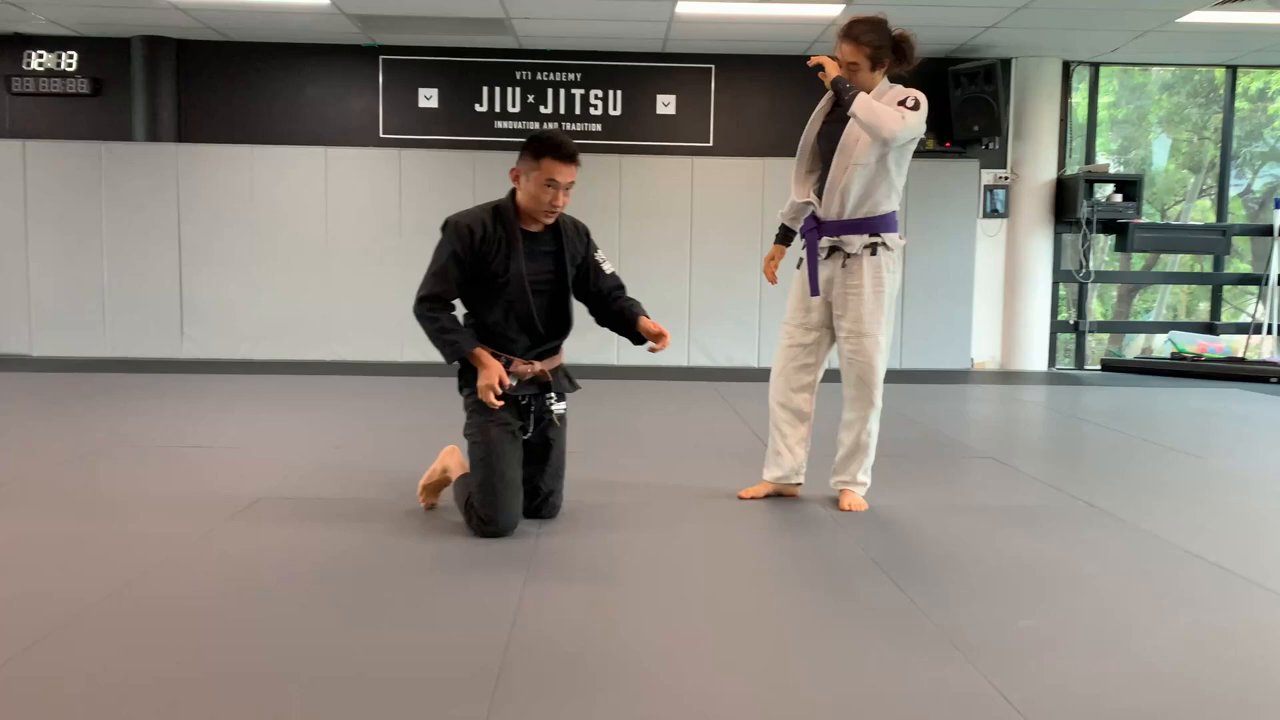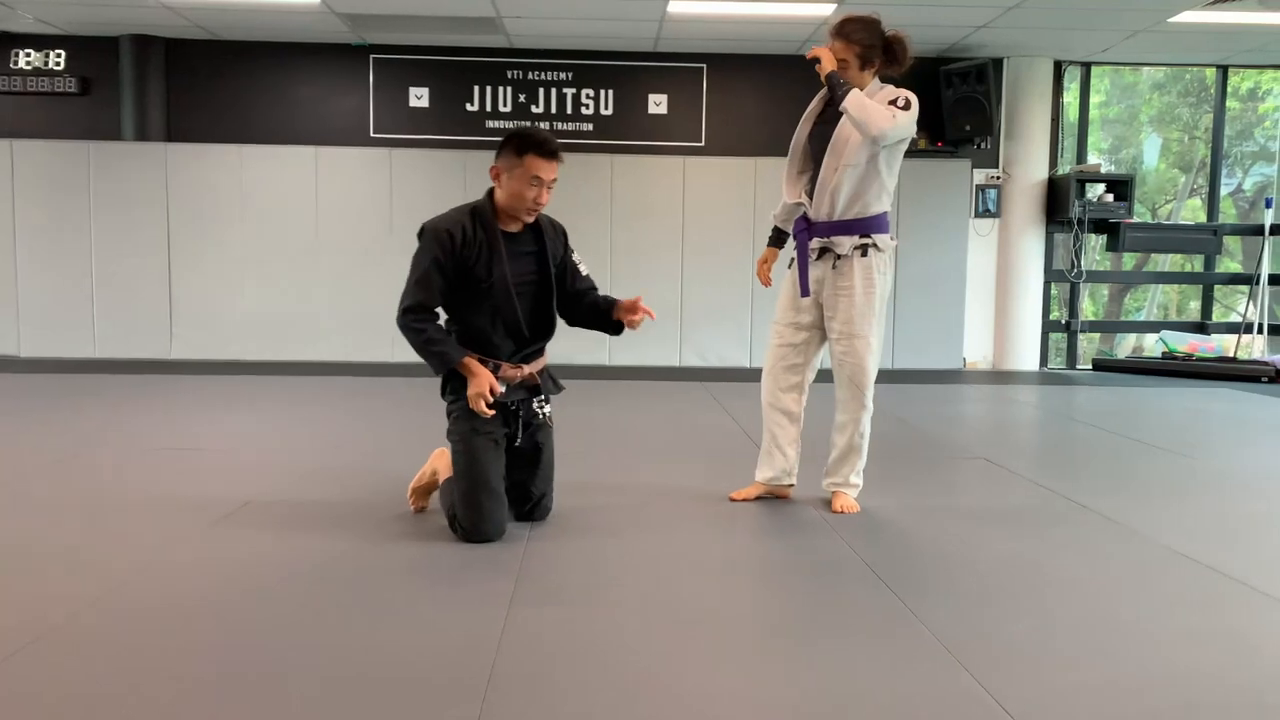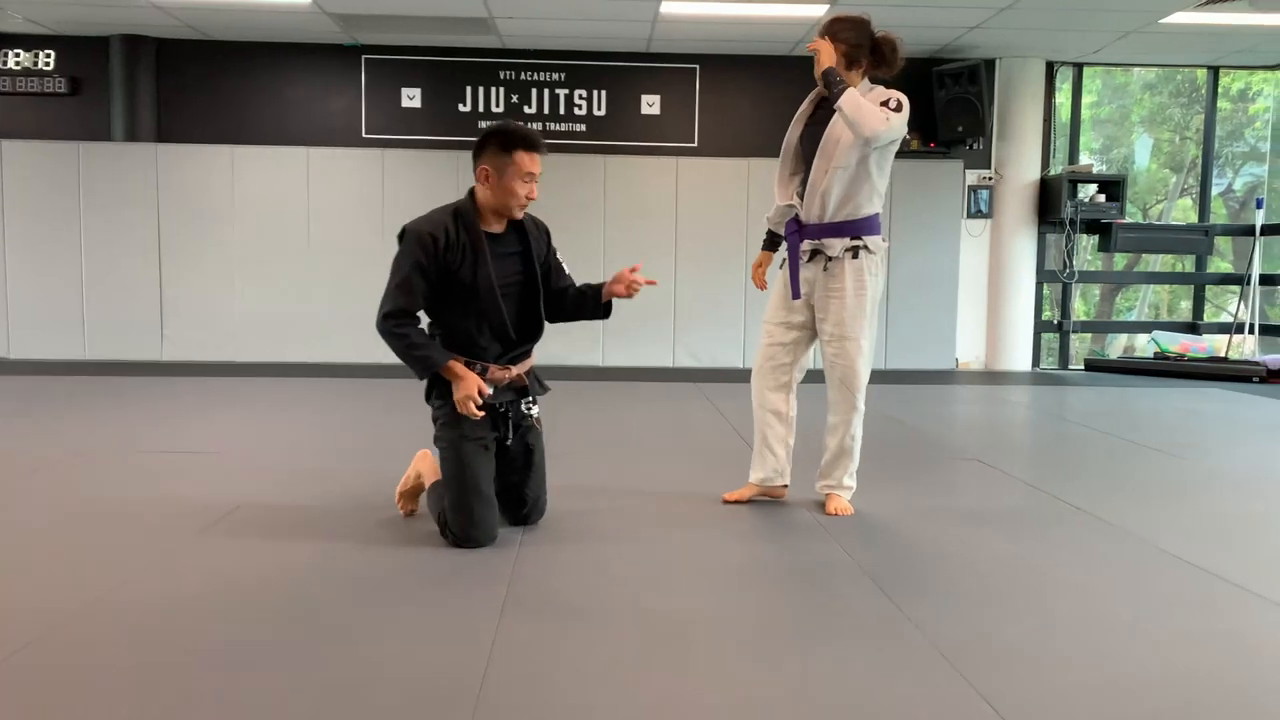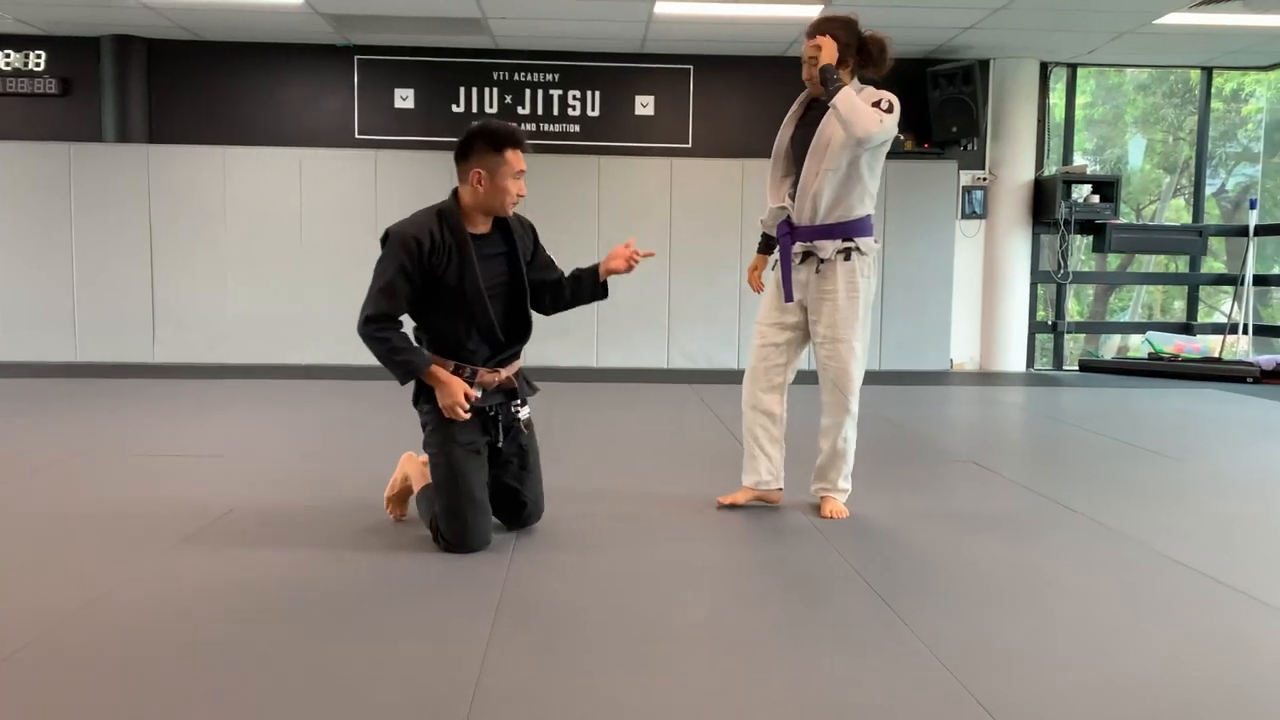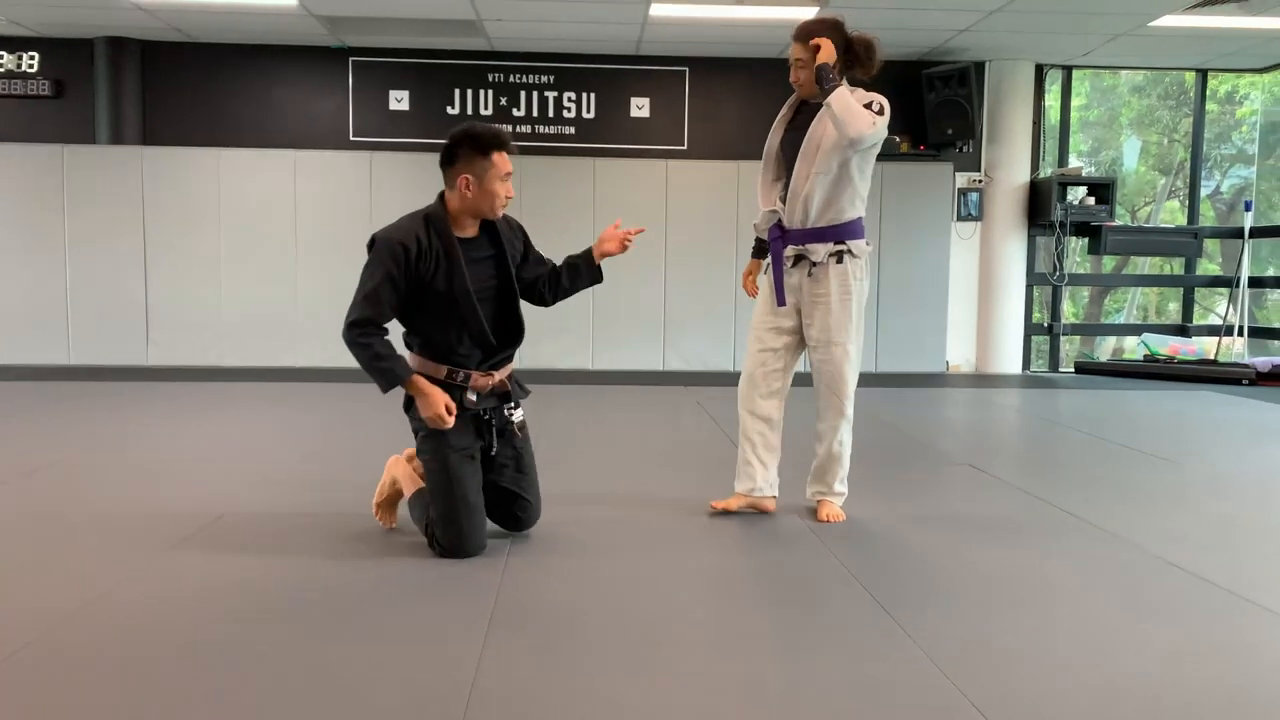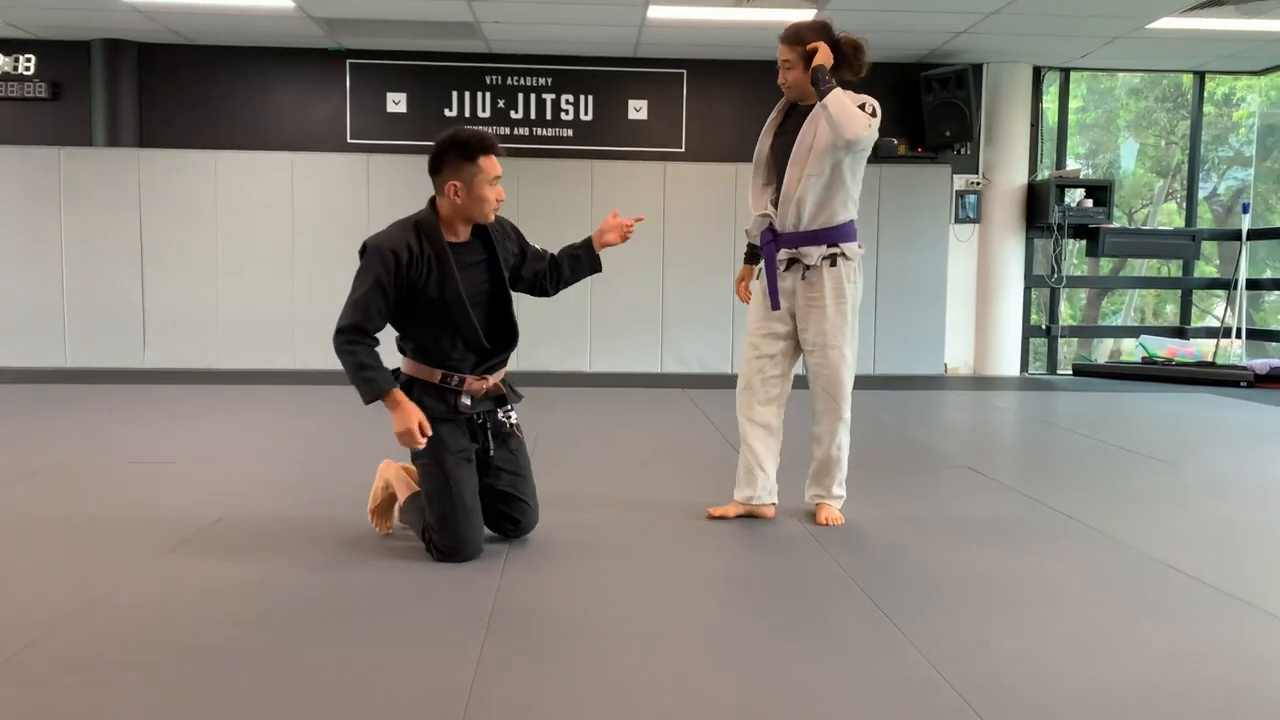
dt=0.1s
person 1, frame 1
left shoulder: (908, 103)
right shoulder: (832, 105)
left elbow: (889, 132)
left wrist: (842, 86)
right wrist: (781, 239)
left hip: (869, 251)
right hip: (822, 248)
left knee: (862, 369)
right knee: (793, 364)
left ankle: (851, 481)
right ankle: (783, 473)
person 1, frame 2
left shoulder: (899, 103)
right shoulder: (823, 104)
left elbow: (878, 130)
left wrist: (835, 81)
right wrist: (774, 241)
left hip: (860, 252)
right hip: (813, 249)
left knee: (854, 371)
right knee: (784, 363)
left ankle: (843, 482)
right ankle: (775, 474)
person 1, frame 3
left shoulder: (889, 104)
right shoulder: (815, 105)
left elbow: (870, 131)
left wrist: (834, 78)
right wrist: (769, 244)
left hip: (851, 254)
right hip: (803, 252)
left knee: (846, 373)
right knee: (772, 366)
left ankle: (837, 485)
right ankle: (769, 476)
person 1, frame 4
left shoulder: (880, 104)
right shoulder: (805, 107)
left elbow: (863, 132)
left wrist: (828, 76)
right wrist: (764, 247)
left hip: (844, 256)
right hip: (795, 254)
left knee: (839, 376)
right knee: (764, 367)
left ankle: (832, 487)
right ankle: (762, 479)
person 1, frame 5
left shoulder: (868, 106)
right shoulder: (794, 110)
left elbow: (858, 134)
left wrist: (827, 77)
right wrist: (758, 252)
left hip: (835, 258)
right hip: (787, 258)
left knee: (834, 380)
right knee: (761, 374)
left ankle: (829, 492)
right ankle: (757, 488)
person 1, frame 6
left shoulder: (859, 107)
right shoulder: (783, 114)
left elbow: (853, 136)
left wrist: (822, 79)
right wrist: (751, 258)
left hip: (828, 261)
right hip: (780, 262)
left knee: (831, 383)
right knee: (758, 379)
left ankle: (827, 495)
right ankle: (756, 494)
person 2, frame 1
left shoulder: (573, 236)
right shoulder: (470, 230)
left elbow: (607, 297)
right elbow: (430, 306)
left wrist: (642, 322)
right wrist: (480, 360)
left hip: (547, 386)
right hip: (493, 383)
left knee: (543, 506)
right knee: (496, 520)
left ankle: (481, 464)
right ankle: (456, 468)
person 2, frame 2
left shoulder: (551, 235)
right shoulder: (450, 234)
left elbow: (578, 302)
right elbow: (414, 316)
left wrist: (619, 310)
right wrist: (470, 369)
left hip: (532, 390)
right hip: (477, 389)
left knee: (533, 509)
right knee: (483, 528)
left ankle: (464, 467)
right ankle: (445, 471)
person 2, frame 3
left shoulder: (533, 233)
right shoulder: (431, 235)
left elbow: (555, 304)
right elbow: (393, 320)
left wrist: (607, 290)
right wrist: (453, 373)
left hip: (518, 391)
right hip: (464, 392)
left knee: (526, 512)
right knee: (474, 534)
left ankle: (457, 471)
right ankle: (430, 474)
person 2, frame 4
left shoulder: (518, 232)
right shoulder: (416, 238)
left elbow: (548, 295)
right elbow: (376, 324)
left wrist: (602, 272)
right wrist: (437, 379)
left hip: (507, 394)
right hip: (452, 394)
left knee: (522, 515)
right knee: (466, 538)
left ankle: (448, 473)
right ankle: (418, 477)
person 2, frame 5
left shoulder: (506, 232)
right shoulder: (405, 243)
left elbow: (543, 286)
right elbow: (361, 329)
left wrist: (597, 254)
right wrist: (416, 389)
left hip: (500, 397)
right hip: (444, 401)
left knee: (521, 516)
right knee: (462, 543)
left ankle: (433, 473)
right ankle: (408, 481)
person 2, frame 6
left shoulder: (500, 234)
right shoulder: (396, 249)
left elbow: (544, 276)
right elbow: (351, 335)
left wrist: (596, 244)
right wrist: (396, 403)
left hip: (493, 401)
right hip: (437, 406)
left knee: (518, 522)
right knee: (459, 547)
left ankle: (430, 479)
right ankle: (401, 485)
